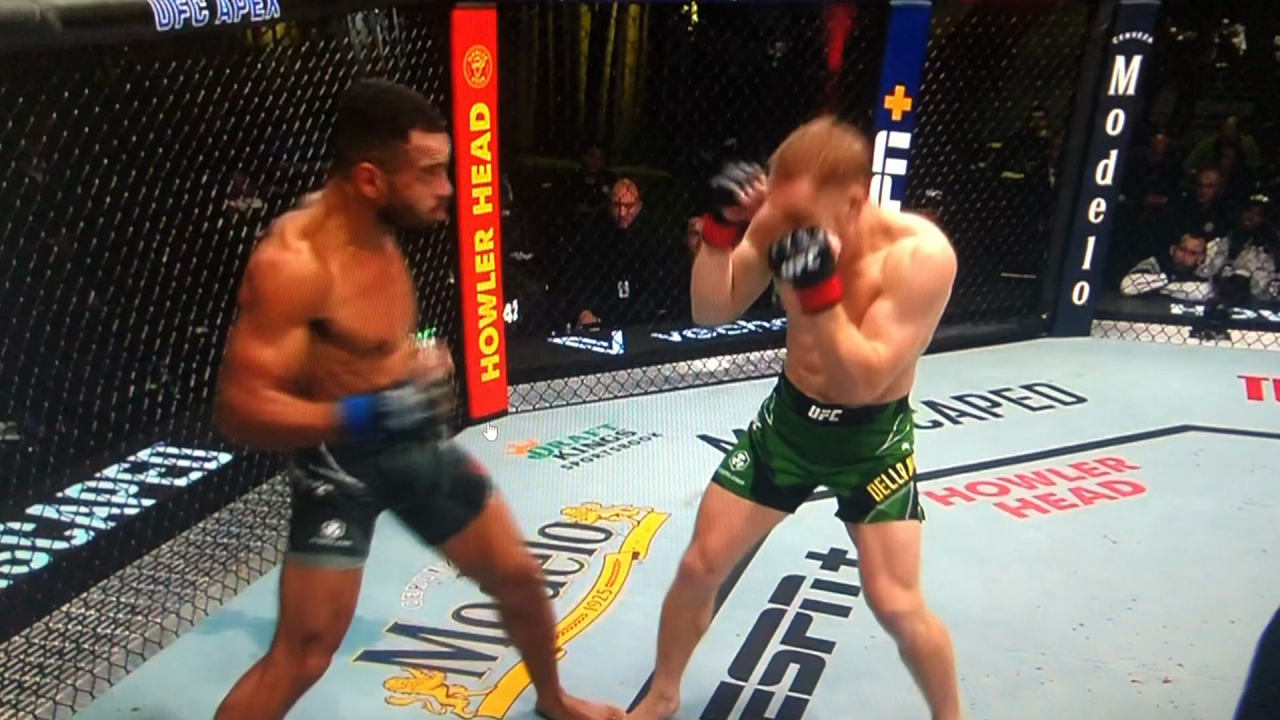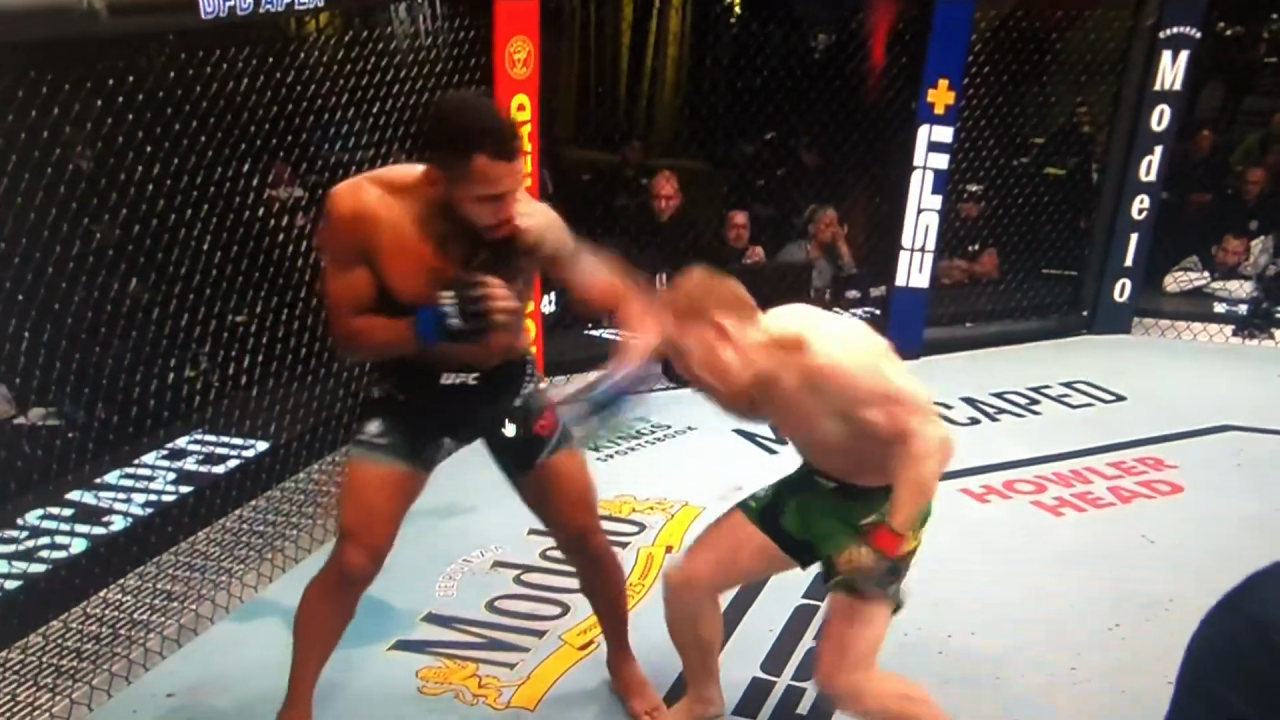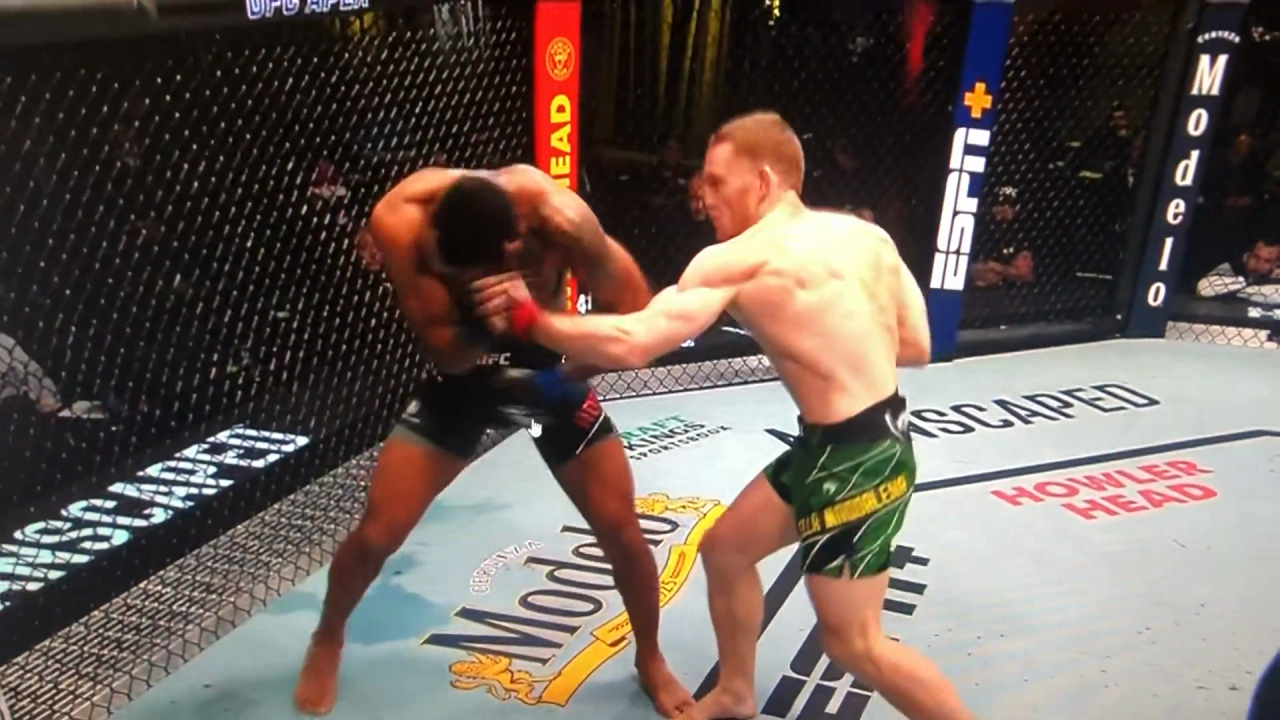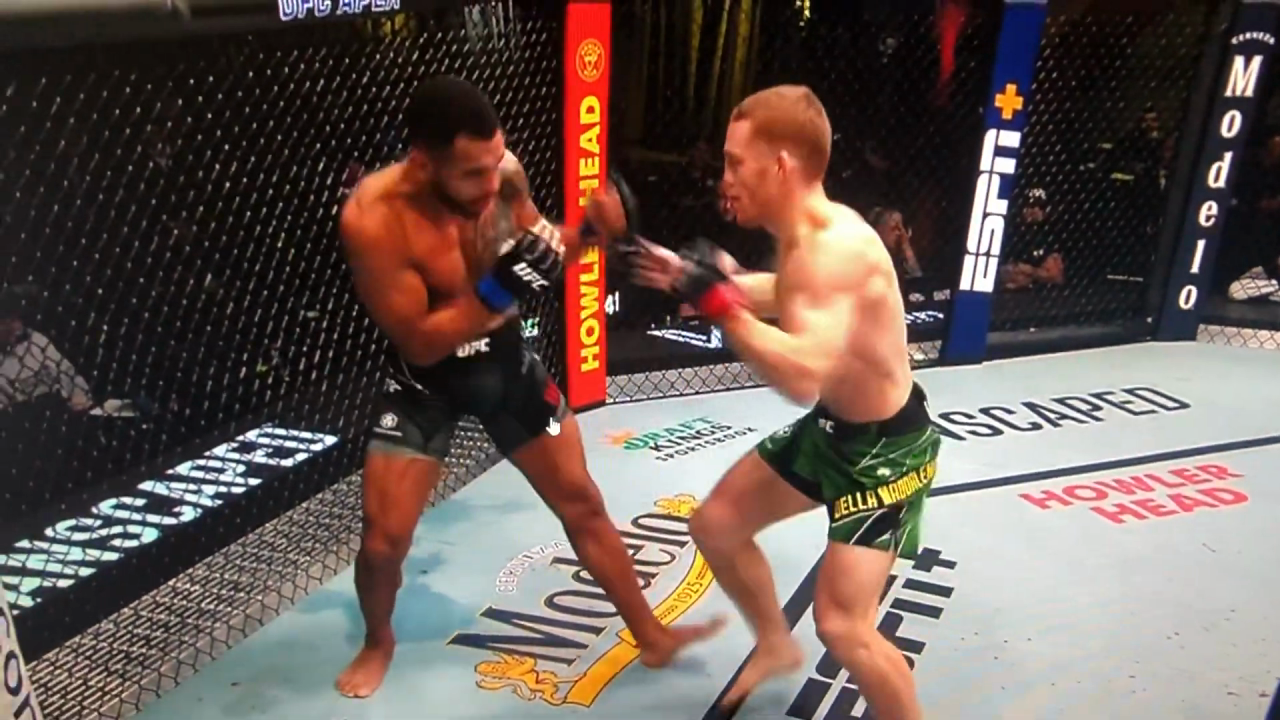
dt=0.5s
person 1, frame 1
left shoulder: (389, 226)
right shoulder: (293, 260)
right elbow: (240, 411)
right wrist: (361, 419)
left hip: (423, 445)
right hip: (338, 465)
left knee: (520, 581)
right knee: (305, 653)
person 1, frame 2
left shoulder: (530, 228)
right shoulder: (359, 207)
left elbow: (627, 303)
right elbow: (351, 335)
left wrist: (630, 368)
right wrist: (439, 322)
left hip: (507, 385)
right hip: (411, 395)
left knee: (587, 540)
right knee: (354, 564)
left ankle: (621, 662)
person 1, frame 3
left shoulder: (556, 218)
right shoulder: (398, 220)
left elbow: (635, 303)
right elbow: (445, 350)
left wrist: (561, 373)
right wrist: (479, 333)
left hip: (547, 375)
right hip: (459, 376)
left knee: (622, 532)
right knee: (375, 535)
left ankle: (651, 661)
right ankle: (327, 642)
person 1, frame 4
left shoulder: (504, 174)
right shoulder: (371, 218)
left elbow: (541, 246)
right elbow: (419, 342)
left wrist: (591, 229)
right wrist: (500, 289)
left hip: (506, 359)
right hip: (424, 378)
left knee: (580, 500)
right knee: (384, 540)
left ankle: (649, 634)
right ankle: (378, 642)
person 2, frame 1
left shoulder: (920, 254)
right shoulder: (782, 221)
left elbow: (867, 380)
right elbow: (711, 311)
left wrist: (819, 291)
right wrist: (719, 229)
left hip: (873, 435)
right hip: (788, 416)
left knee: (895, 604)
right knee: (702, 566)
person 2, frame 2
left shoulder: (821, 356)
right shoulder: (757, 342)
left elbow: (930, 439)
left wrist: (890, 542)
right wrist: (686, 361)
left hip: (875, 510)
right hip: (814, 489)
left knee: (842, 680)
right knee: (684, 583)
person 2, frame 3
left shoulder: (740, 258)
right shoulder: (865, 234)
left elbow: (632, 341)
right elbow: (914, 347)
left wrist: (528, 319)
left hip: (858, 459)
right hip: (846, 442)
left knee: (853, 643)
right knee: (725, 549)
person 2, frame 4
left shoulder: (834, 248)
right shoulder: (805, 234)
left elbow: (803, 376)
right elbow: (784, 297)
left wrist: (717, 303)
right wrist: (701, 280)
left hip: (887, 449)
right hip: (827, 427)
left knee: (843, 625)
right knee: (714, 525)
right ankle: (774, 643)
